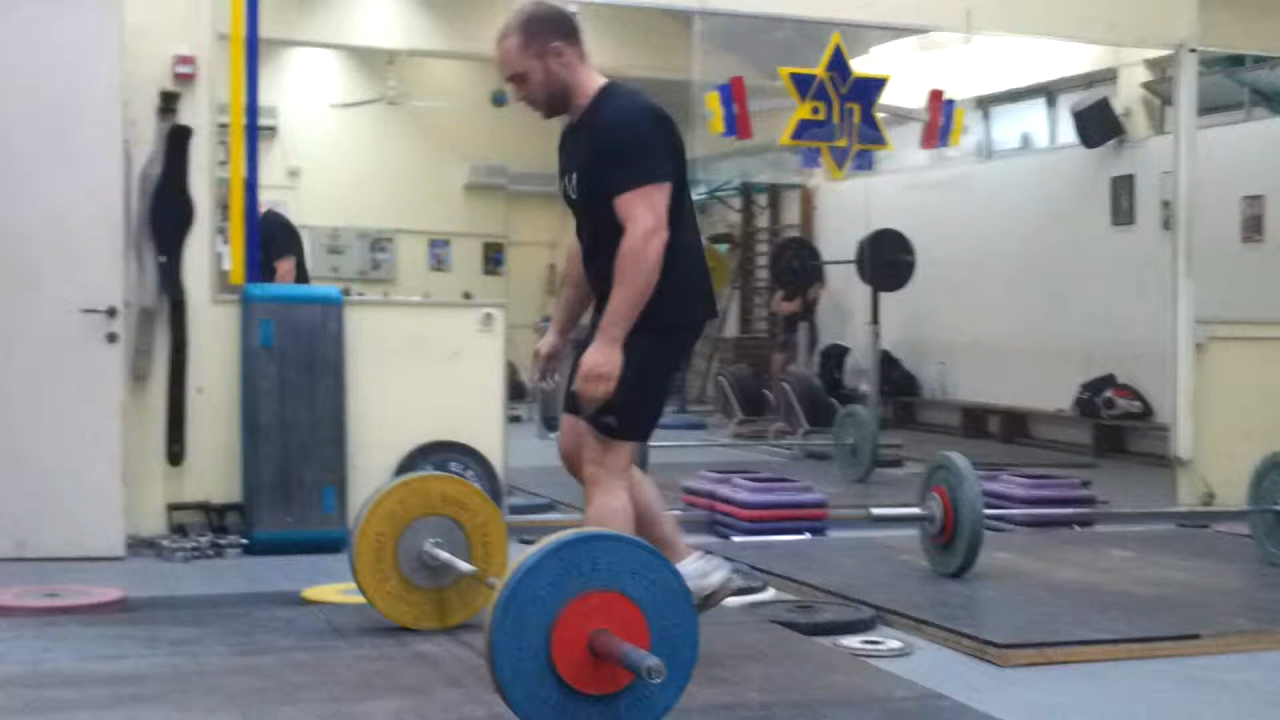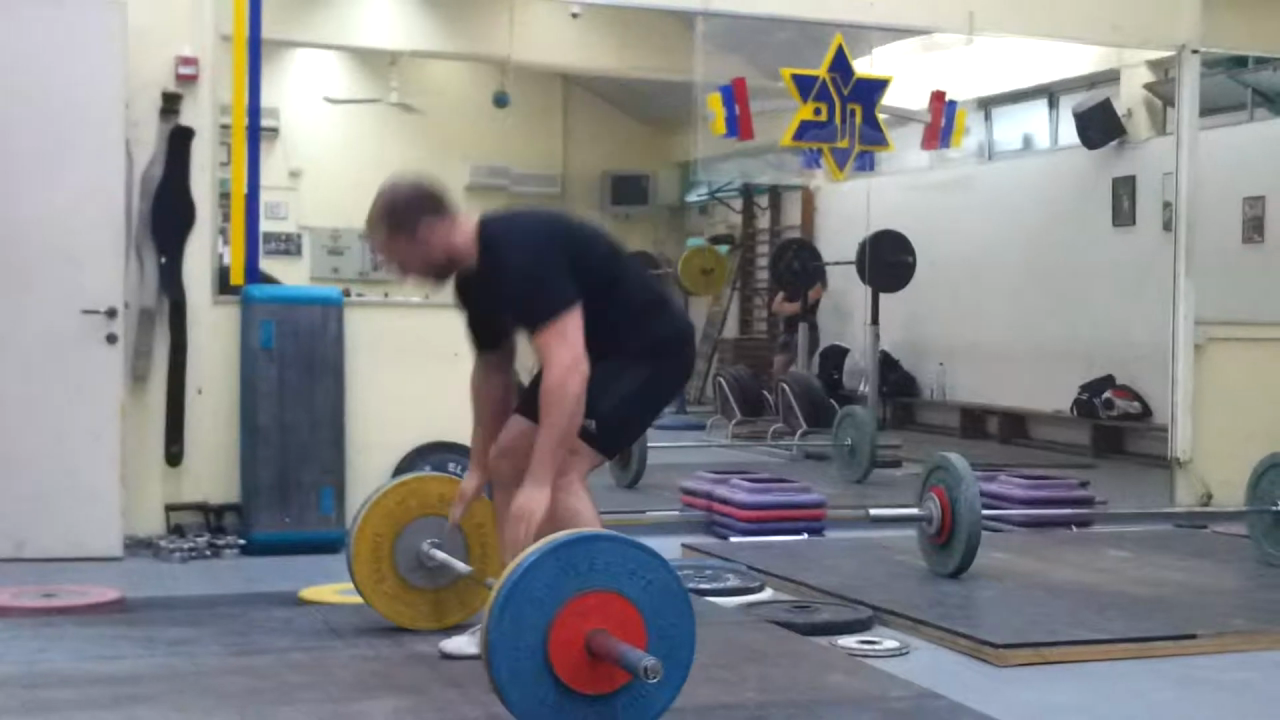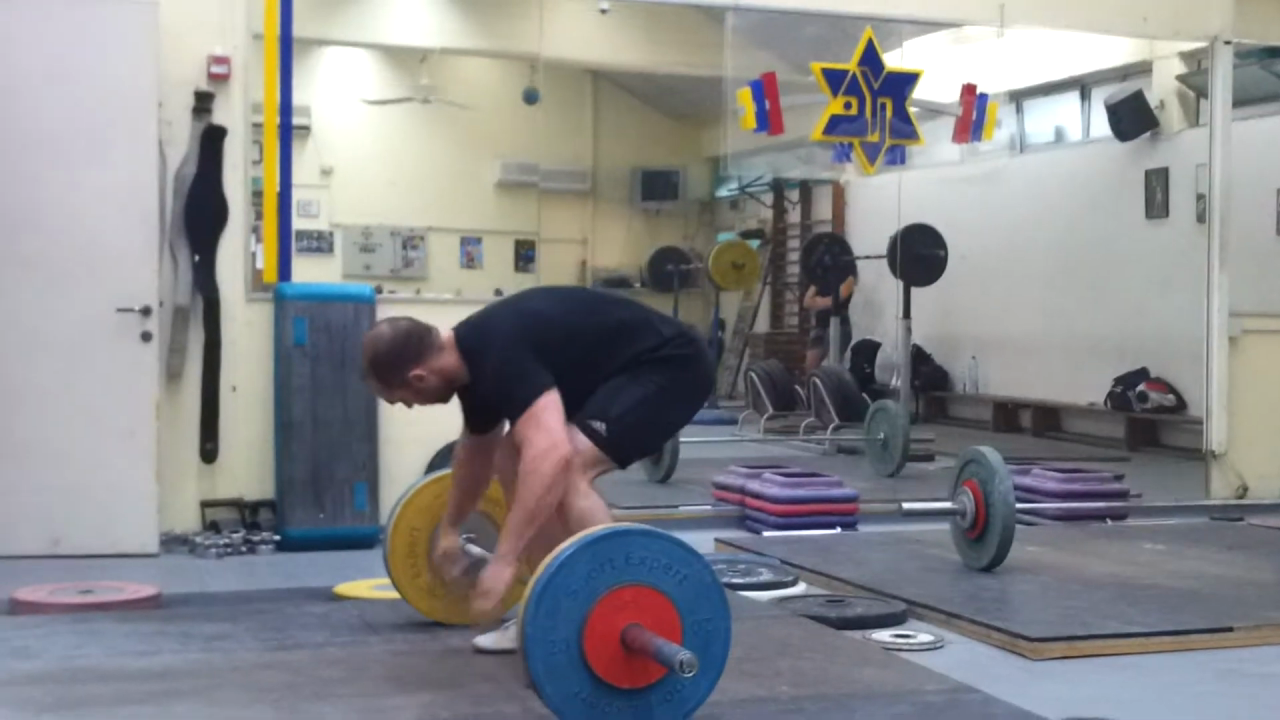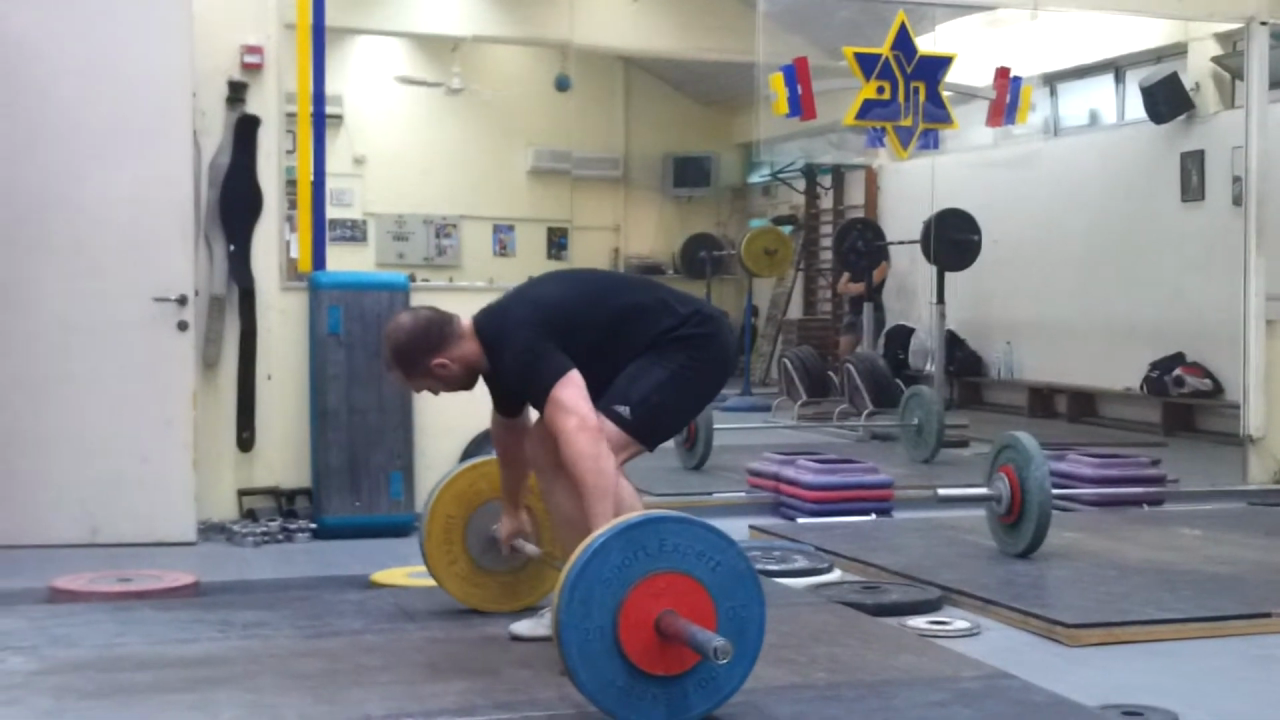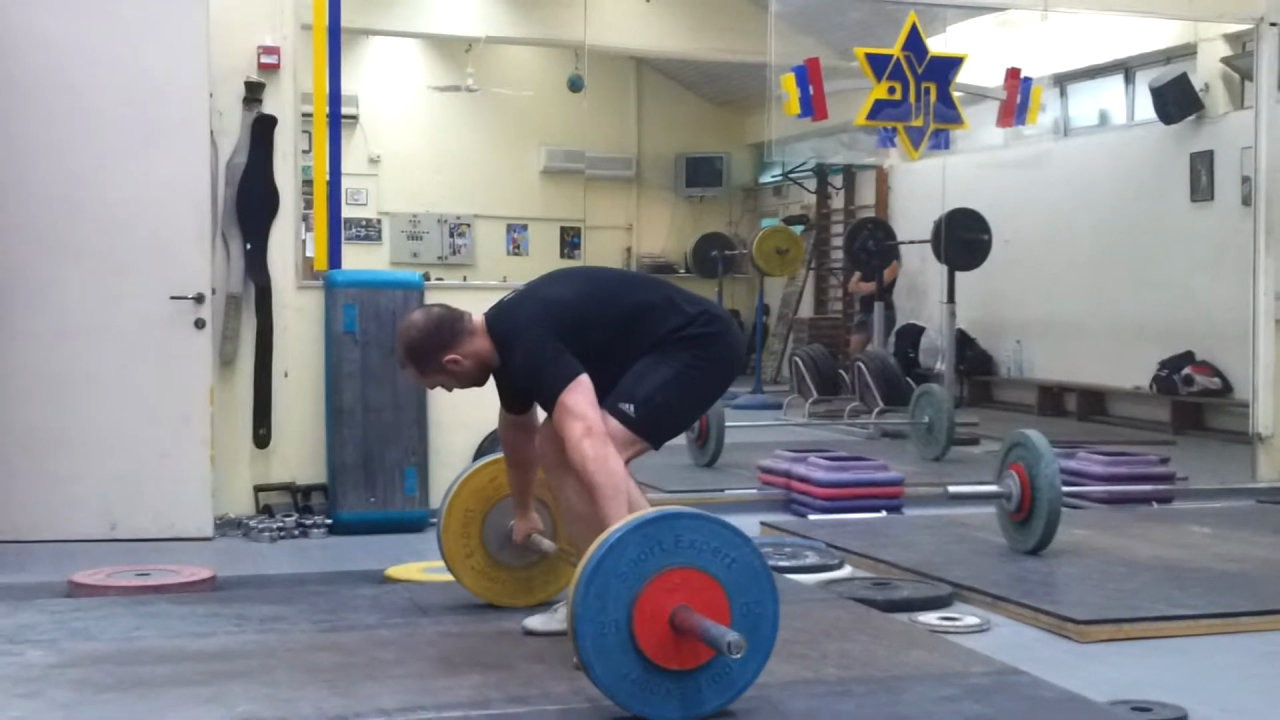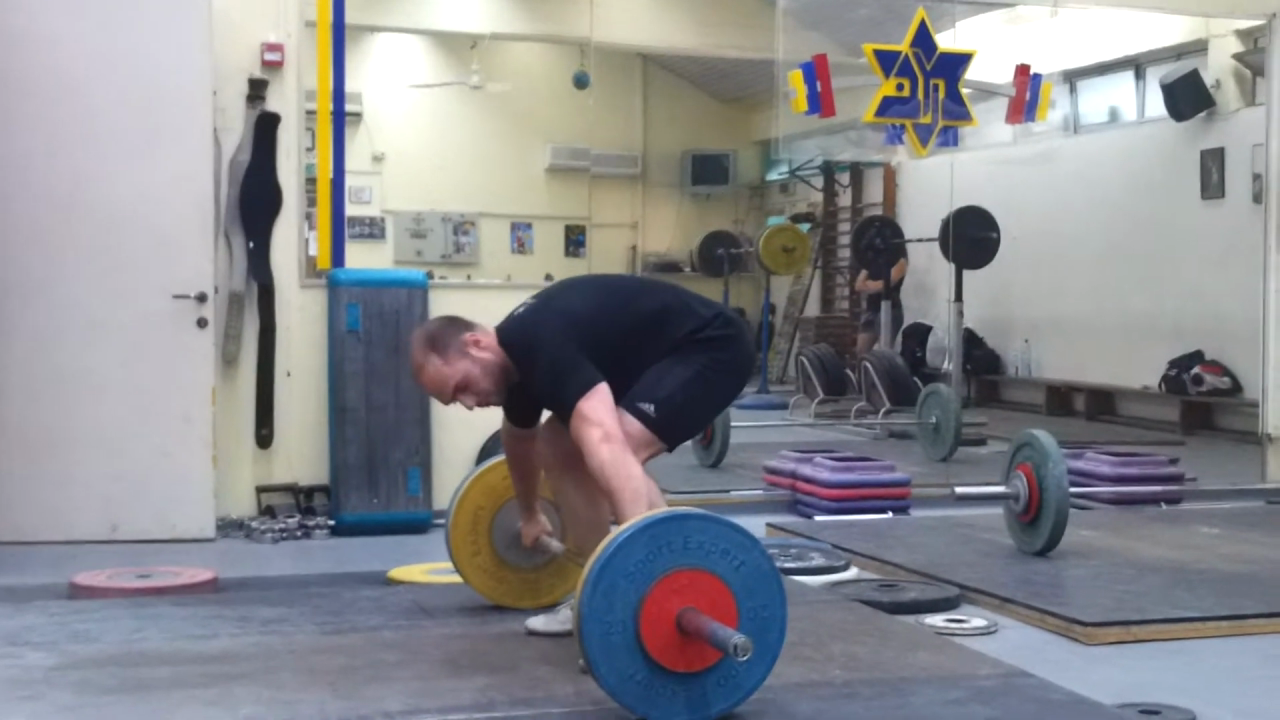
dt=0.4s
person 1, frame 1
left shoulder: (626, 123)
right shoulder: (578, 135)
left elbow: (646, 236)
left wrist: (607, 343)
right wrist: (558, 329)
left hip: (651, 321)
right hip: (626, 320)
left knee: (602, 462)
right knee: (577, 449)
right ankle: (691, 566)
person 1, frame 2
left shoulder: (523, 252)
right shoulder: (474, 275)
left elbow: (567, 368)
right elbow: (493, 369)
left wrist: (539, 485)
right wrist: (479, 467)
left hip: (648, 351)
right hip: (598, 348)
left knee: (558, 465)
right knee: (507, 461)
person 1, frame 3
left shoulder: (500, 354)
right shoulder: (474, 354)
left elbow: (551, 453)
right elbow: (477, 446)
left wrist: (504, 560)
right wrist: (449, 528)
left hip: (669, 365)
right hip: (619, 368)
left knee: (566, 473)
right knee: (511, 460)
person 1, frame 4
left shoulder: (518, 343)
right shoulder: (495, 340)
left elbow: (581, 432)
right elbow: (511, 428)
right wrist: (512, 511)
left hip: (692, 344)
right hip: (642, 348)
left knee: (593, 455)
right knee: (544, 448)
person 1, frame 5
left shoulder: (529, 341)
right shoulder: (506, 338)
left elbow: (588, 437)
right elbow: (518, 427)
right wrist: (524, 512)
left hip: (700, 343)
right hip: (652, 347)
left knee: (595, 450)
right knee: (553, 447)
person 1, frame 6
left shoulder: (547, 350)
right shoulder: (516, 355)
left elbow: (605, 444)
right elbow: (520, 437)
right wrist: (529, 515)
left hip: (712, 348)
left knee: (613, 451)
right knee: (555, 447)
